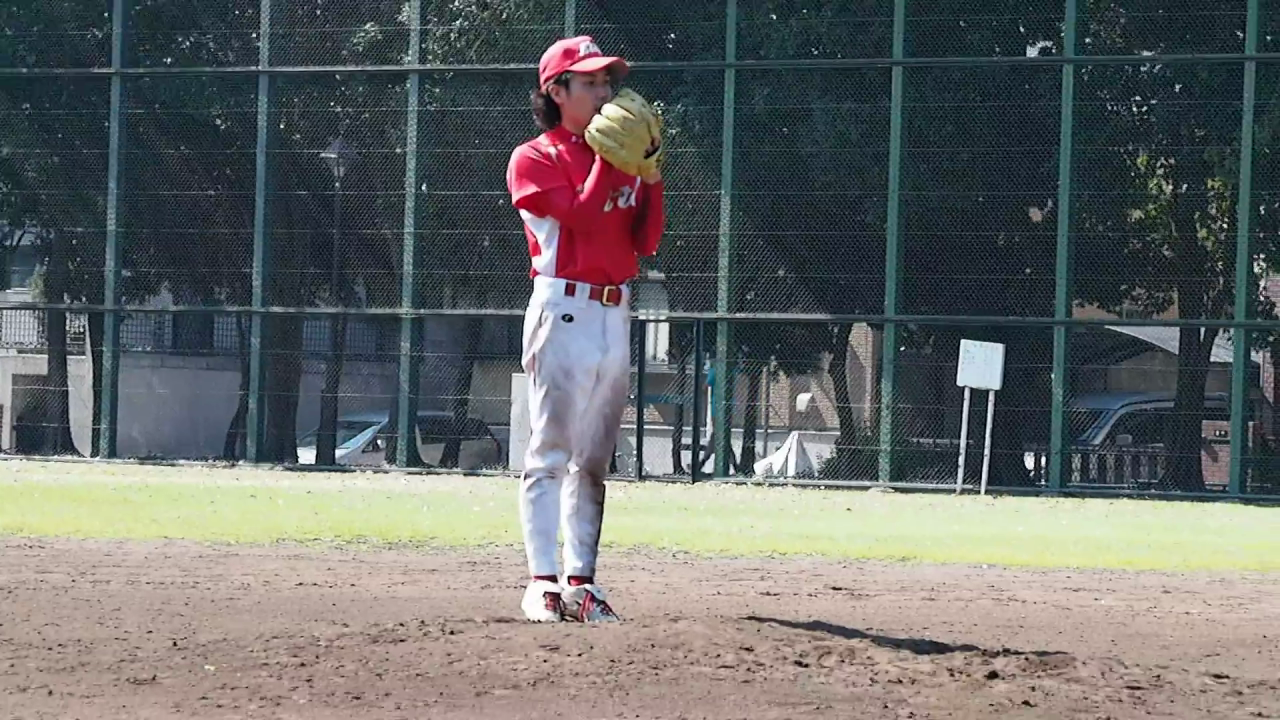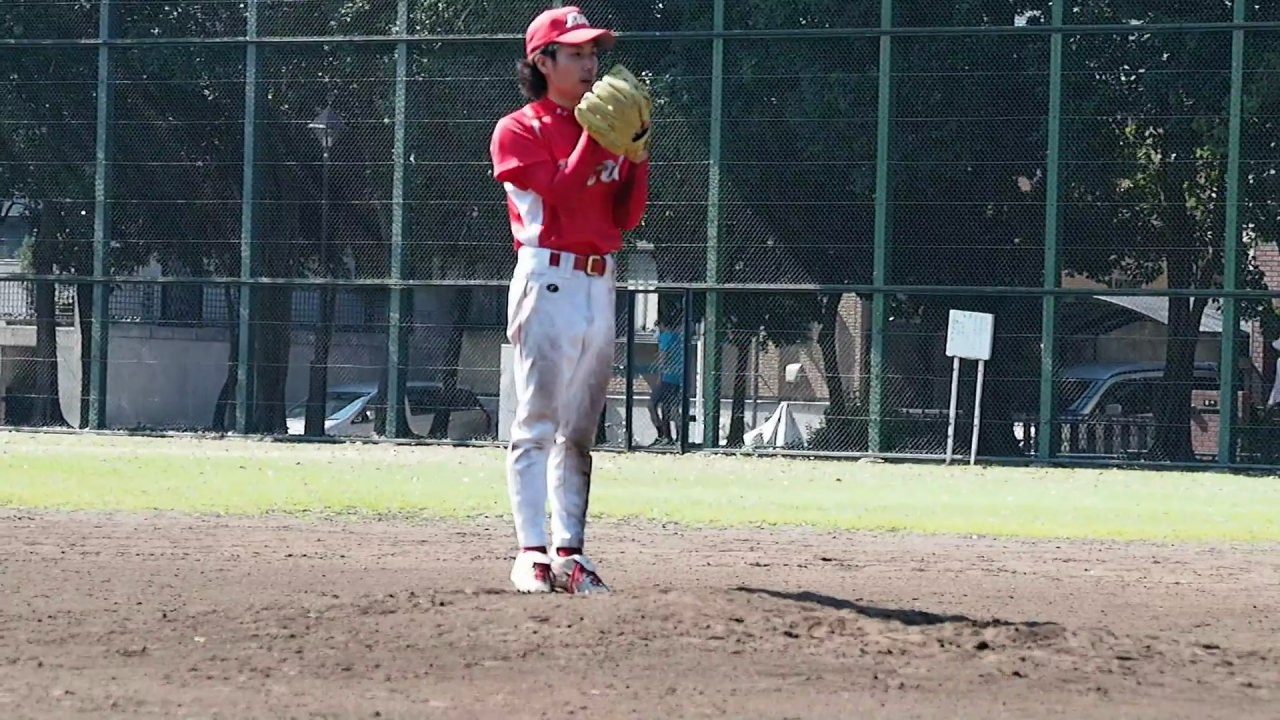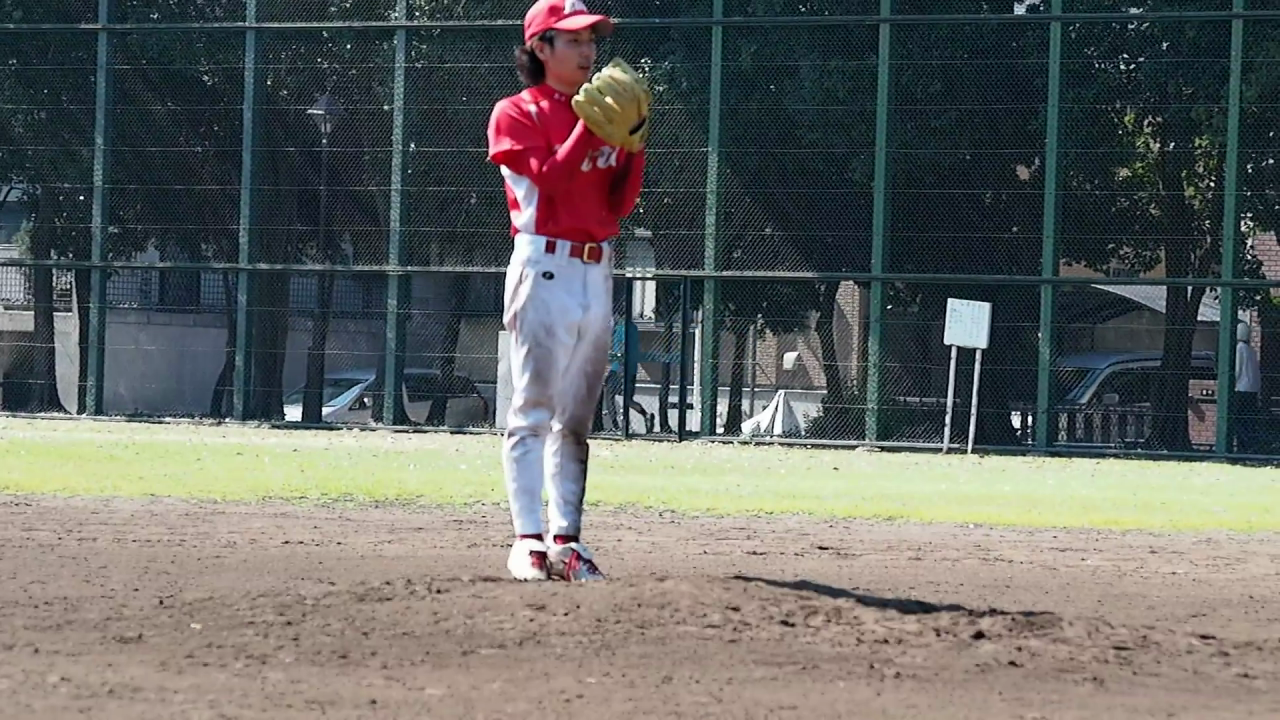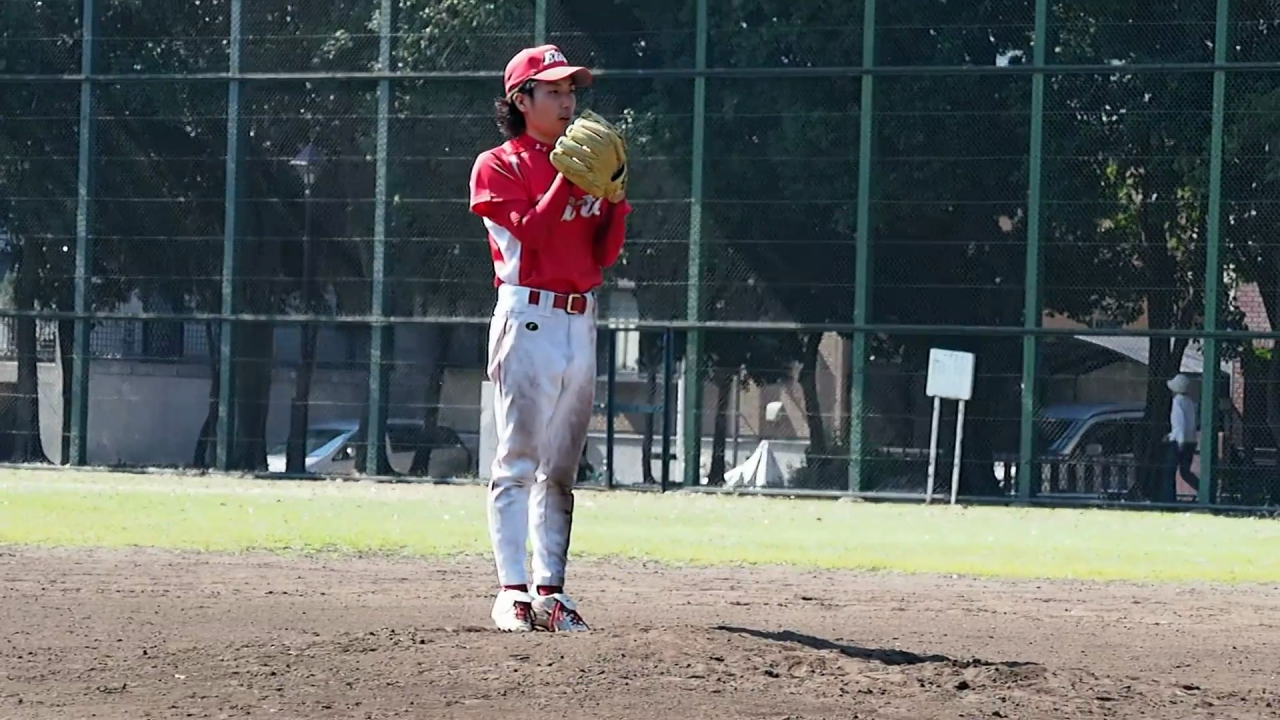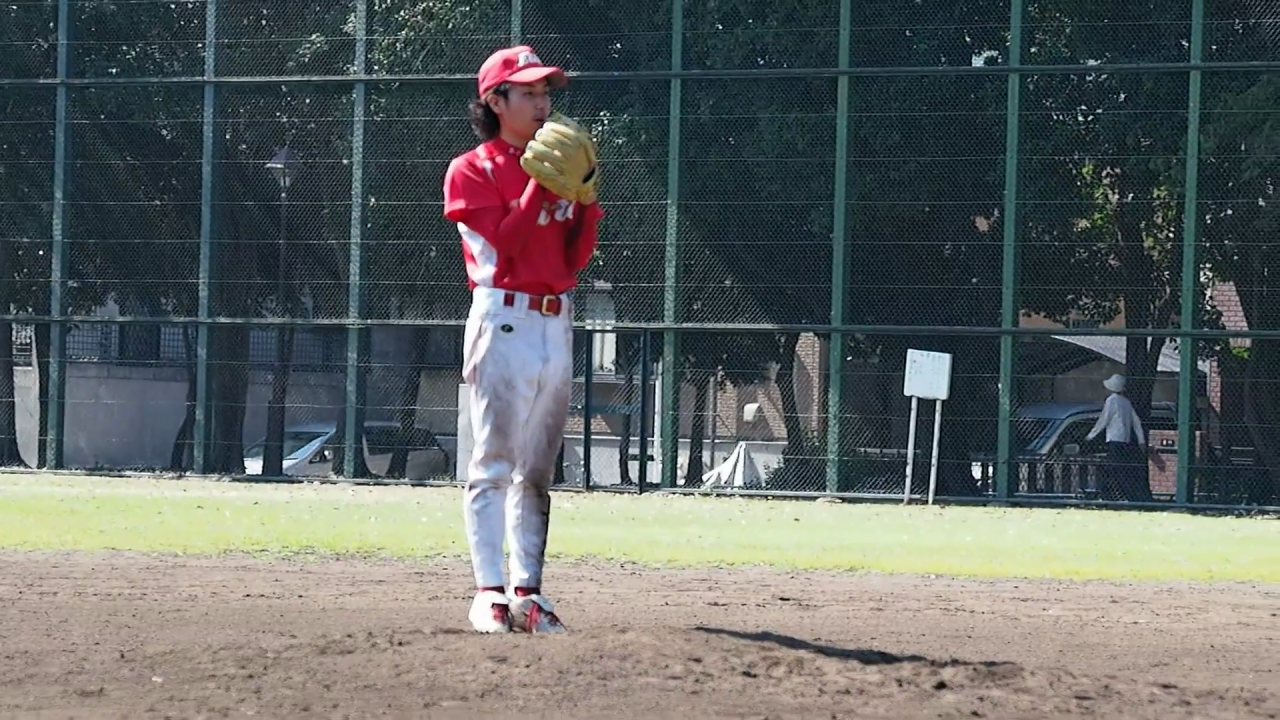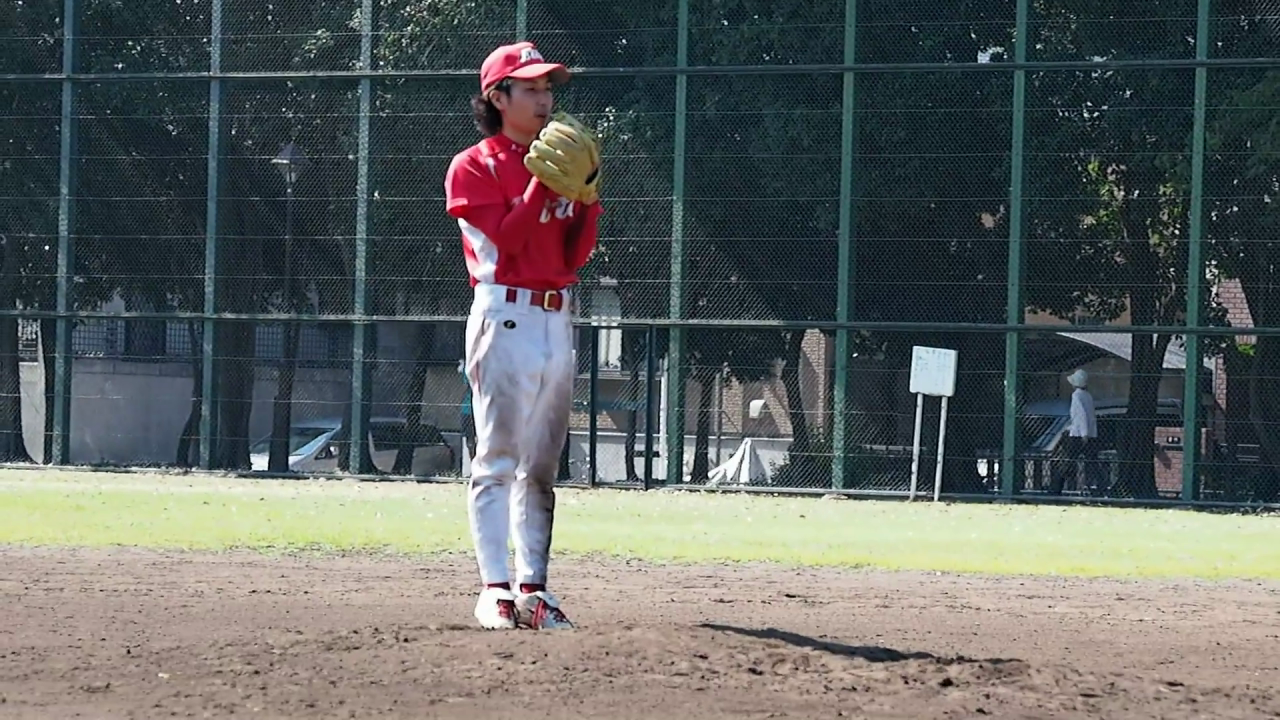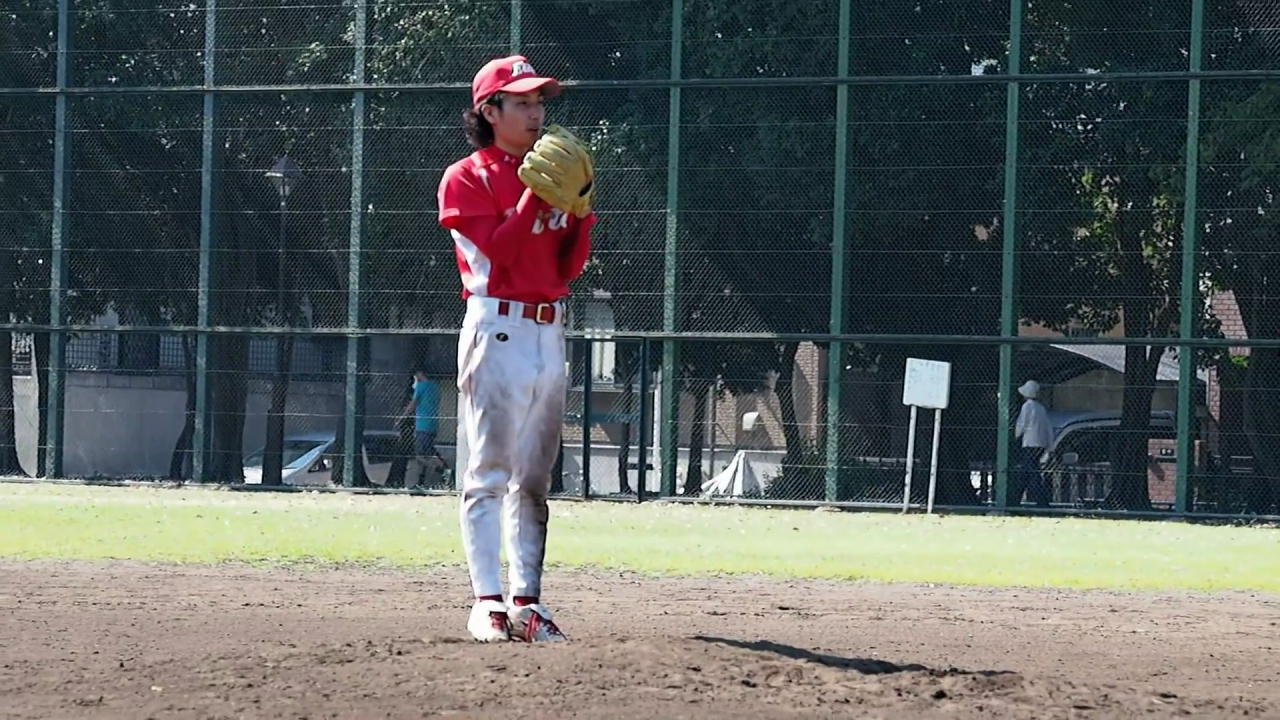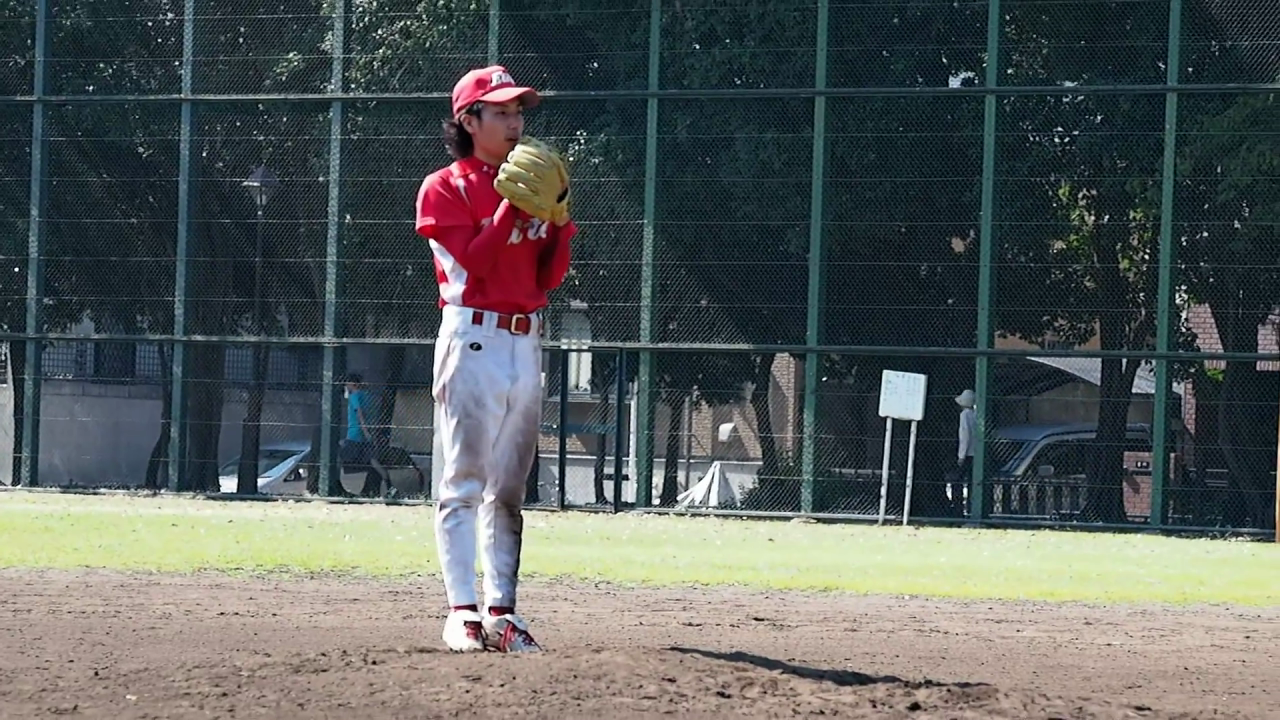
dt=0.4s
person 1, frame 1
left shoulder: (619, 157)
right shoulder: (533, 157)
left elbow: (646, 240)
right elbow: (582, 216)
left wrist: (649, 169)
right wrist: (609, 154)
left hip: (615, 314)
right hip: (565, 310)
left knee: (594, 457)
right knee: (551, 452)
left ankle: (581, 580)
right ankle: (543, 581)
person 1, frame 2
right shoulder: (518, 129)
left elbow: (626, 217)
right elbow: (562, 193)
left wrist: (637, 149)
right wrist: (596, 132)
left hip: (600, 284)
right hip: (549, 281)
left knee: (580, 428)
right knee: (538, 421)
left ankle: (569, 551)
right ankle: (532, 552)
person 1, frame 3
right shoulder: (516, 113)
left elbow: (620, 204)
right elbow: (552, 178)
left wrist: (634, 139)
right wrist: (593, 118)
left hip: (597, 271)
right hip: (545, 267)
left knee: (576, 415)
right knee: (534, 409)
left ankle: (566, 538)
right ankle: (528, 538)
person 1, frame 4
right shoulder: (498, 165)
left elbow: (604, 254)
right elbow: (532, 232)
left wrist: (615, 189)
right wrist: (570, 173)
left hip: (581, 322)
right hip: (529, 319)
left knee: (560, 467)
right knee: (518, 460)
left ankle: (550, 589)
right ankle: (513, 589)
person 1, frame 5
right shoulder: (471, 170)
left elbow: (576, 258)
right elbow: (505, 242)
left wrist: (585, 193)
right wrist: (542, 180)
left hip: (556, 324)
right hip: (504, 322)
left knee: (536, 468)
right knee: (494, 462)
left ankle: (527, 590)
right ankle: (490, 591)
person 1, frame 6
right shoulder: (474, 166)
left elbow: (574, 256)
right elbow: (506, 241)
left wrist: (587, 195)
right wrist: (544, 181)
left hip: (557, 321)
right hip: (506, 318)
left knee: (541, 465)
right knee: (498, 458)
left ankle: (533, 586)
right ankle: (495, 589)
person 1, frame 7
right shoulder: (466, 177)
left elbow: (568, 268)
right elbow: (498, 252)
left wrist: (581, 207)
right wrist: (537, 193)
left hip: (550, 332)
right hip: (498, 330)
left knee: (534, 477)
right knee: (490, 472)
left ankle: (527, 599)
right ankle: (488, 602)
person 1, frame 8
right shoulder: (445, 187)
left elbow: (549, 278)
right elbow: (474, 261)
left wrist: (559, 217)
right wrist: (512, 204)
left hip: (526, 344)
right hip: (473, 341)
left knee: (508, 489)
right knee: (464, 482)
left ankle: (501, 610)
right ankle: (462, 611)
